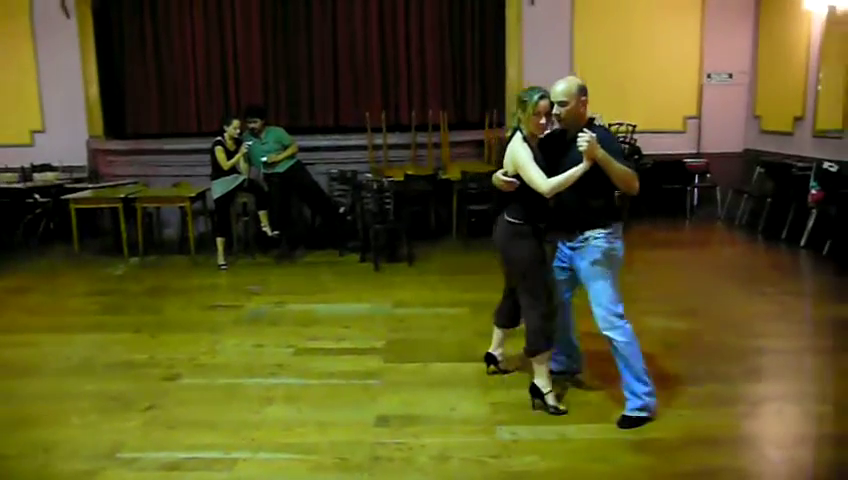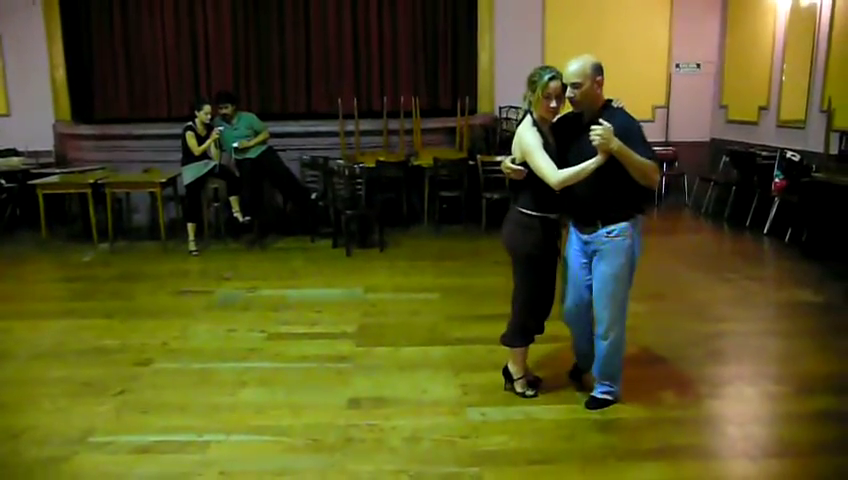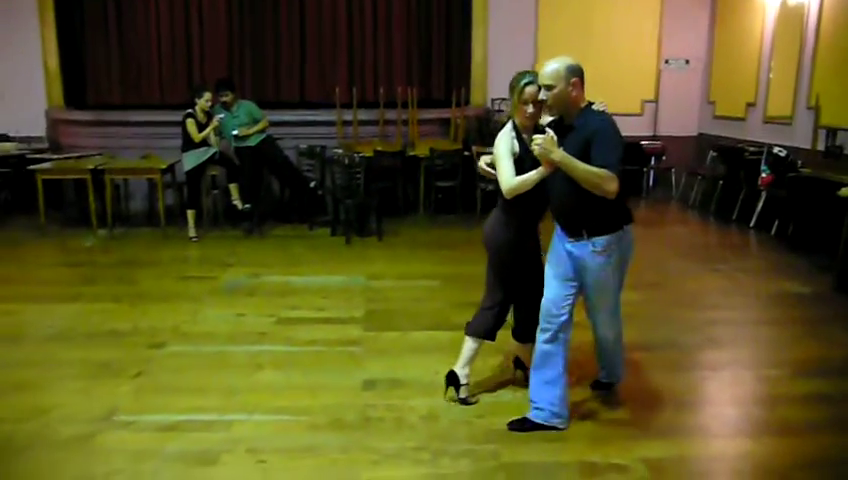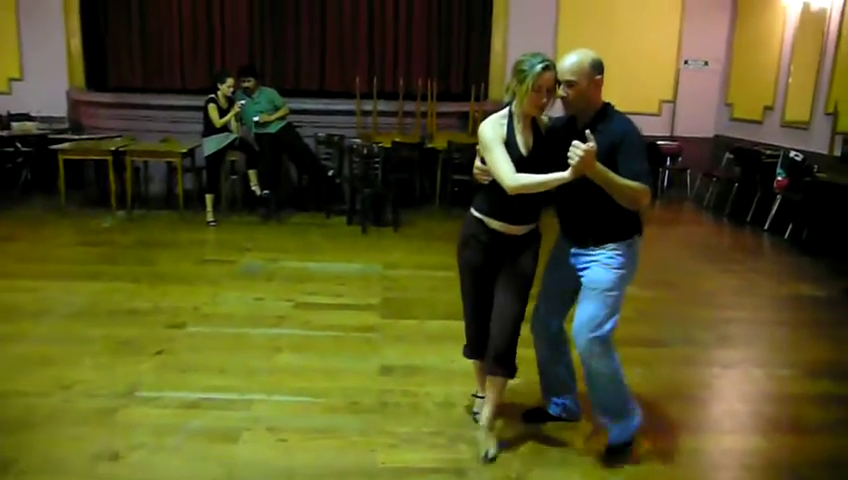
dt=1s
person 1, frame 1
left shoulder: (602, 138)
right shoulder: (552, 141)
left elbow: (632, 186)
left wrist: (598, 155)
right wrist: (501, 178)
left hip: (597, 239)
right hip: (565, 239)
left knee: (610, 318)
right knee: (554, 302)
left ankle: (641, 400)
right ankle: (564, 361)
person 1, frame 2
left shoulder: (622, 123)
right shoulder: (565, 125)
left elbow: (652, 178)
left wrist: (615, 147)
right wrist: (513, 165)
left hip: (615, 233)
right hip: (578, 231)
left knee: (608, 316)
right knee: (573, 308)
left ankle: (607, 386)
right ankle: (585, 360)
person 1, frame 3
left shoulder: (600, 126)
right shoulder: (555, 127)
left elbow: (609, 186)
left wrist: (558, 156)
left hip: (603, 240)
right hip: (565, 238)
left knee: (603, 319)
right knee: (551, 320)
left ankle: (611, 373)
right ankle: (547, 411)
person 1, frame 4
left shoulder: (622, 131)
right shoulder: (558, 128)
left elbow: (641, 200)
left wrist: (593, 168)
right wrist: (489, 167)
left hip: (610, 250)
right hip: (569, 242)
left knee: (590, 339)
right knee: (544, 324)
left ankle: (624, 424)
right ankle: (561, 404)
person 2, frame 1
left shoulder: (534, 142)
right shoulder: (519, 147)
right elbow: (546, 187)
right wrist: (585, 163)
left hip: (521, 230)
right hip: (518, 232)
left knee: (516, 293)
right knee: (541, 303)
left ankle: (495, 352)
right ankle: (541, 385)
person 2, frame 2
left shoulder: (553, 127)
right shoulder: (528, 134)
right elbow: (556, 179)
right wrist: (600, 158)
left hip: (545, 225)
right hip: (527, 226)
left knee: (541, 298)
right knee: (527, 299)
left ankle: (518, 367)
right ankle: (515, 373)
person 2, frame 3
left shoulder: (542, 130)
right shoulder: (506, 138)
right elbow: (509, 187)
right wrist: (545, 168)
left hip: (517, 227)
right hip: (509, 228)
left knee: (497, 300)
right knee: (531, 298)
left ankle: (461, 371)
right ankle: (524, 360)
person 2, frame 4
left shoulder: (547, 128)
right shoulder: (492, 127)
right elbow: (511, 183)
right wrist: (569, 174)
left hip: (523, 241)
right hip: (482, 234)
left knee: (505, 328)
right knee: (478, 320)
left ankle: (488, 416)
right ankle: (481, 390)
person 3, frame 1
left shoulder: (238, 141)
right shoulder: (218, 144)
left elbow: (242, 166)
right elbow: (226, 166)
right wrist: (240, 154)
left hip: (235, 177)
right hip: (221, 182)
left knee: (260, 190)
right knee: (222, 217)
left ankle: (265, 226)
right ankle: (220, 256)
person 3, frame 2
left shoulder: (209, 127)
right shoulder: (189, 129)
left elbow: (213, 154)
right elbow: (196, 151)
right wrist: (211, 139)
left hip: (206, 162)
right hip: (191, 167)
left knee: (232, 177)
right knee: (193, 203)
left ankle: (236, 212)
right ankle: (191, 241)
person 3, frame 3
left shoulder: (208, 114)
right shoulder: (189, 116)
right elbow: (197, 138)
right wrist: (212, 126)
left hip: (206, 149)
right hip: (191, 154)
left knee: (232, 164)
right knee: (193, 190)
left ankle: (236, 199)
right ankle: (191, 227)
person 3, frame 4
left shoulder: (230, 100)
right shoulder: (211, 101)
right elbow: (218, 123)
left wrist: (237, 136)
right wrist: (233, 112)
left hip: (227, 135)
right hip: (212, 139)
left knee: (251, 150)
right knee: (213, 175)
left ankle: (254, 184)
right ankle: (209, 212)
person 4, frame 1
left shoulder: (276, 132)
right shoulder: (246, 138)
left elbow: (294, 147)
left wrist: (279, 157)
left hip: (291, 167)
right hip: (273, 176)
left knee: (315, 195)
right knee: (279, 210)
left ankle: (338, 222)
right ankle: (292, 241)
person 4, frame 2
left shoulder: (248, 117)
right shoulder: (217, 123)
left elbow: (266, 133)
left wrist: (250, 143)
left hip: (262, 152)
right hip: (244, 161)
left knee: (286, 179)
right knee: (251, 195)
left ankle: (309, 206)
right ankle: (260, 227)
person 4, frame 3
left shoulder: (247, 105)
right shoulder: (217, 111)
left elbow: (265, 121)
left wrist: (250, 131)
left hip: (261, 140)
right hip: (243, 148)
left knee: (283, 165)
right knee: (250, 181)
left ankle: (306, 192)
right ankle: (255, 215)
person 4, frame 4
left shoulder: (269, 93)
right shoulder: (239, 97)
left elbow: (286, 109)
left wrist: (271, 117)
left hip: (281, 127)
right hip: (263, 134)
left knee: (302, 151)
right knee: (269, 163)
left ankle: (324, 178)
right ankle: (272, 197)
